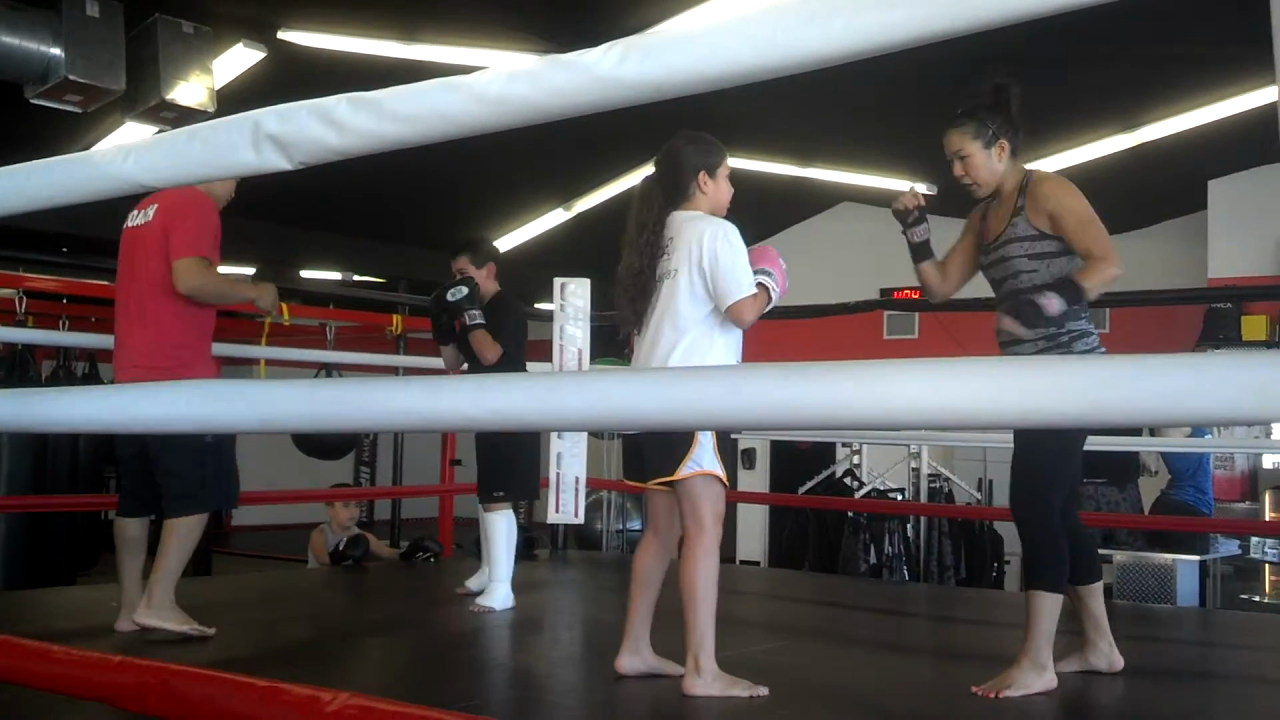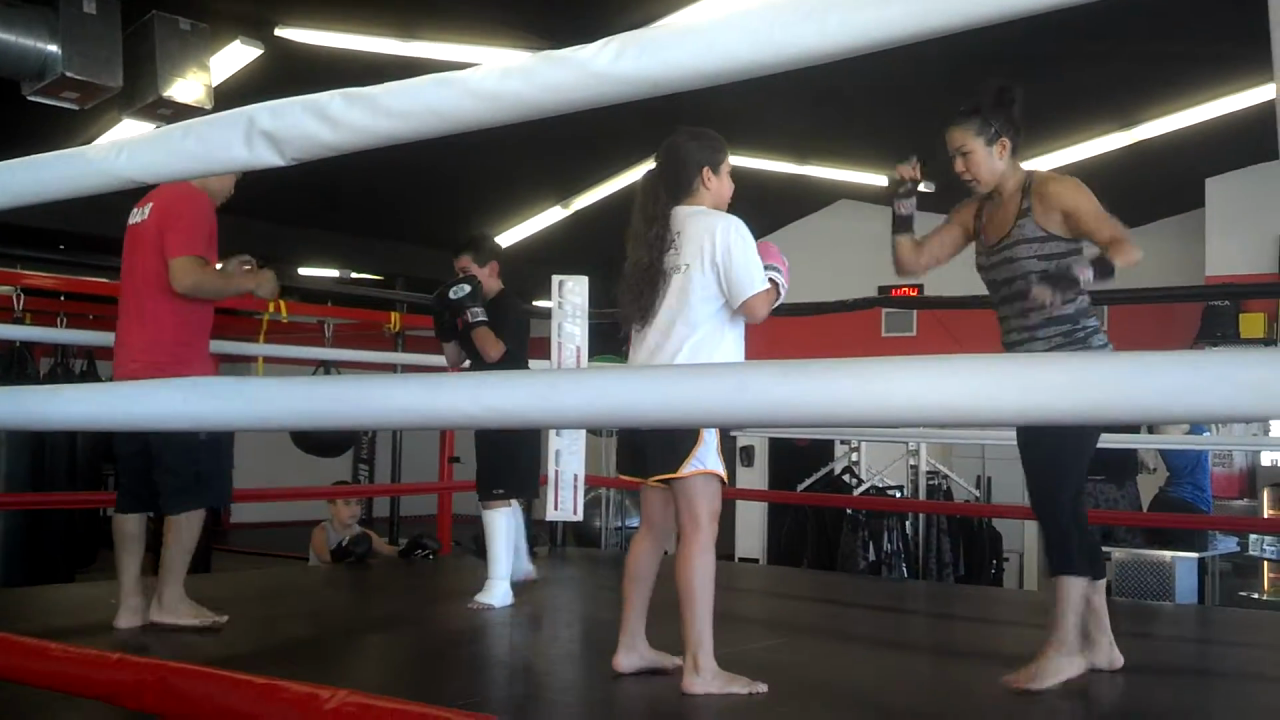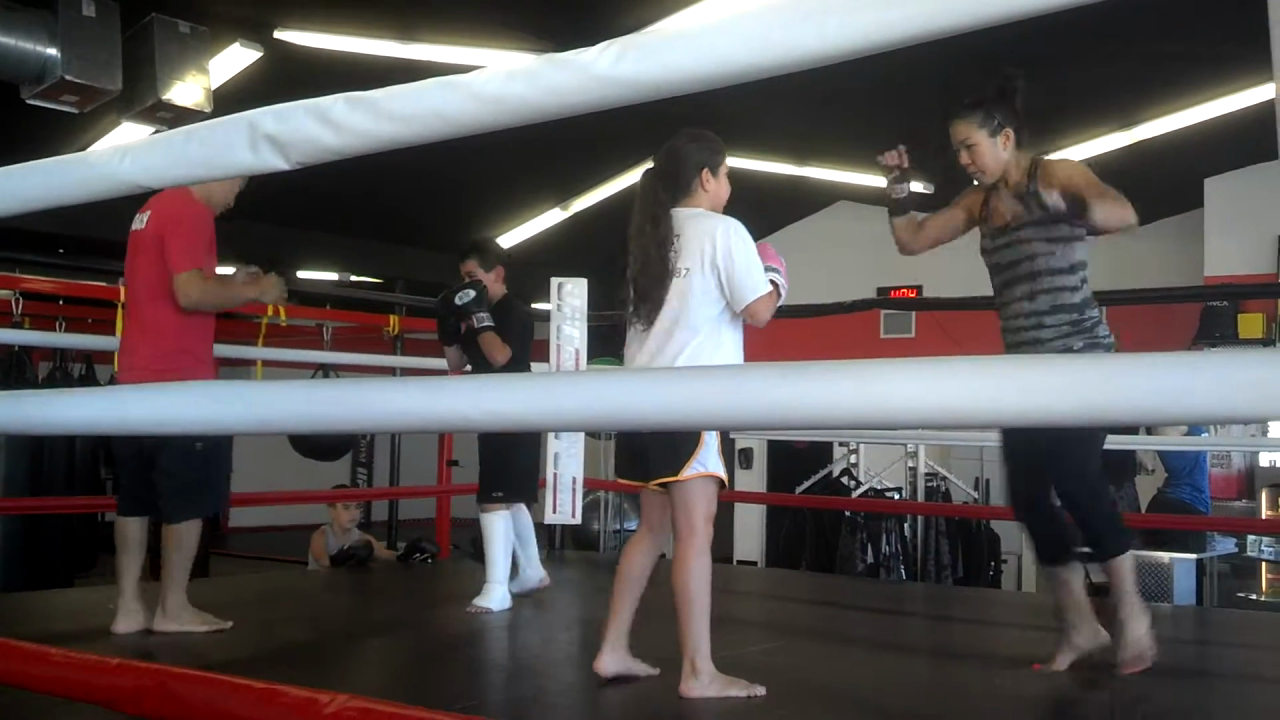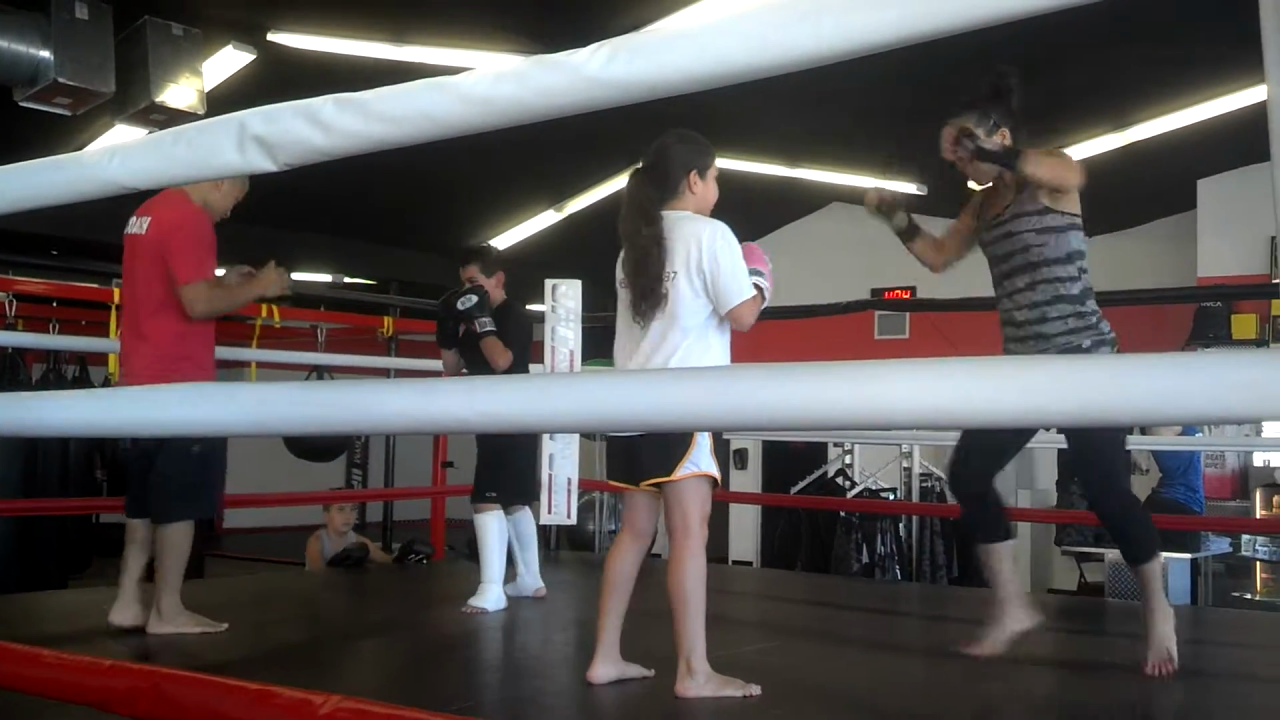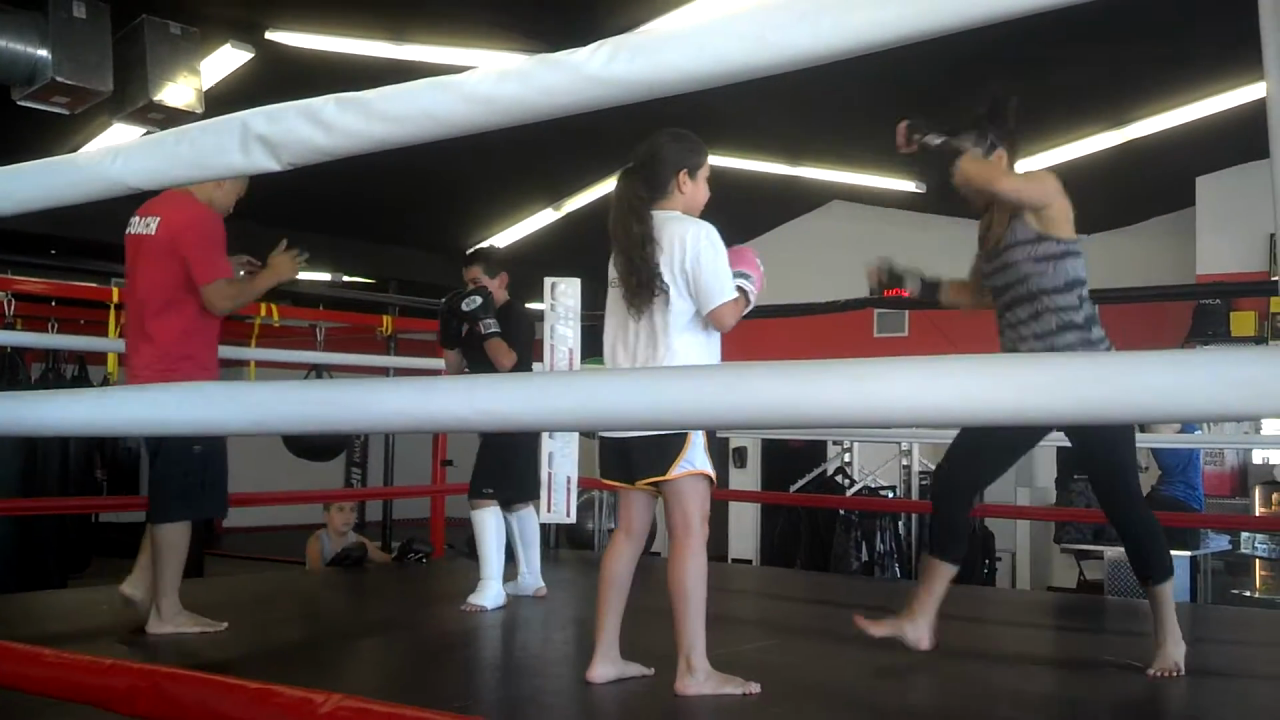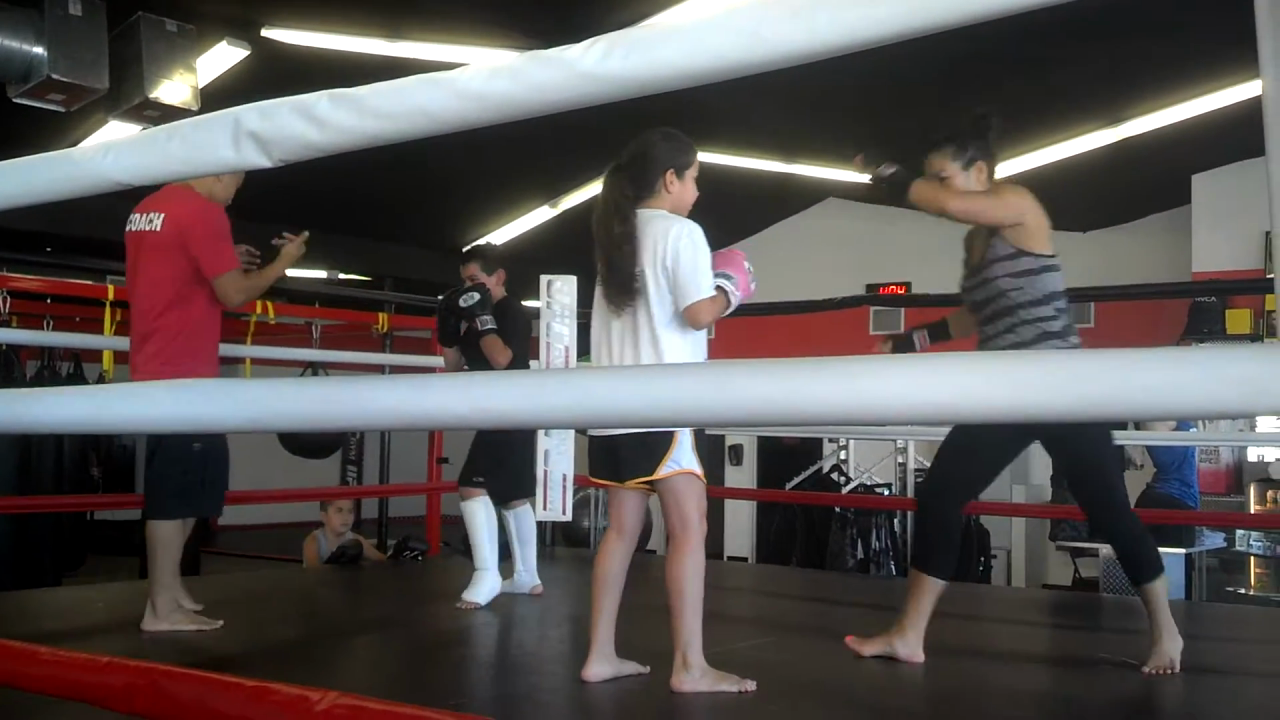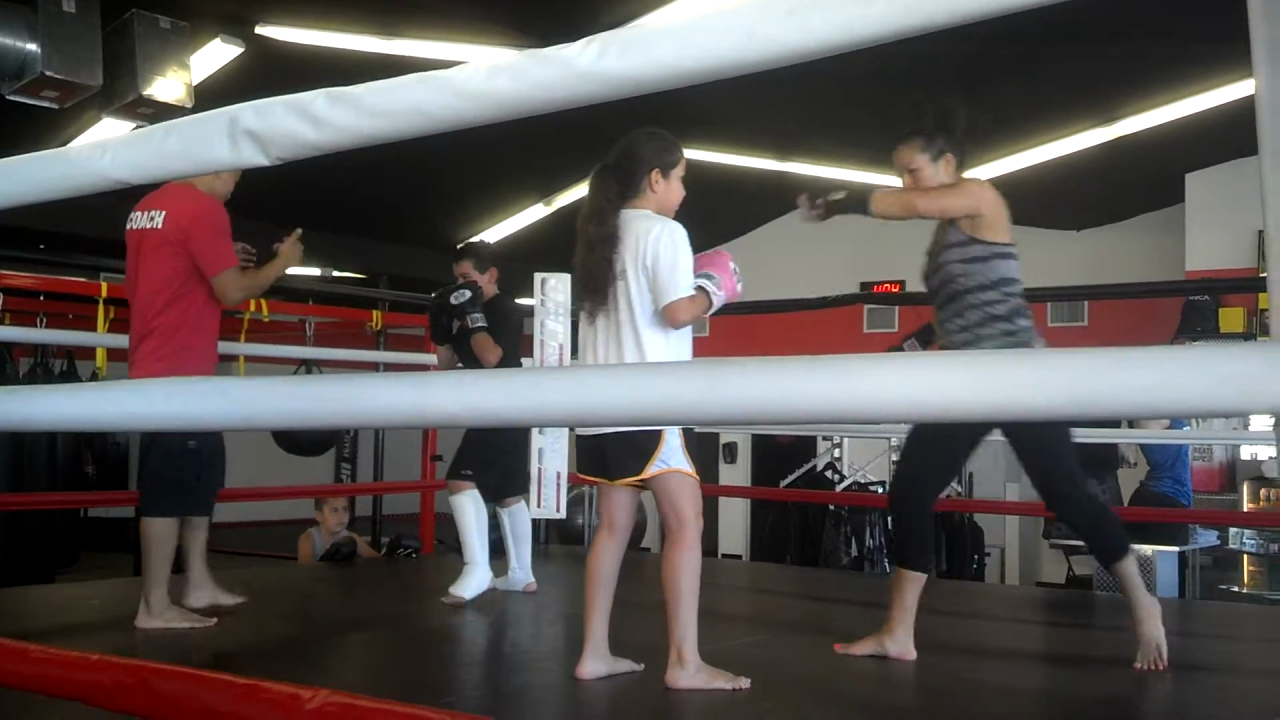
dt=0.1s
person 1, frame 1
left shoulder: (1048, 190)
right shoulder: (984, 214)
left elbow: (1107, 263)
right elbow: (937, 287)
left wrist: (1044, 304)
right wrist: (914, 228)
left hip: (1067, 370)
left knee: (1035, 505)
right knee: (1055, 509)
left ankle: (1035, 663)
right ankle: (1100, 646)
person 1, frame 2
left shoulder: (1053, 191)
right shoulder: (973, 213)
left elbow: (1128, 249)
right elbow: (908, 262)
left wrist: (1072, 278)
right wrist: (903, 200)
left hip: (1078, 366)
left knee: (1053, 498)
right knee: (1060, 503)
left ankle: (1061, 647)
right ankle: (1098, 642)
person 1, frame 3
left shoulder: (1057, 173)
right shoulder: (979, 200)
left elbow: (1123, 214)
right elbow: (910, 241)
left wrist: (1046, 200)
right wrist: (898, 184)
left hip: (1080, 356)
right hip: (1026, 363)
left knee: (1078, 483)
right knee: (1026, 491)
left ankle: (1131, 615)
right ankle: (1081, 625)
person 1, frame 4
left shoulder: (1052, 175)
right shoulder: (985, 200)
left elbow: (1070, 175)
right elbow: (939, 256)
left wrist: (984, 149)
right wrist: (897, 218)
left hip: (1082, 355)
right hip: (1025, 364)
left knee: (1103, 488)
right knee: (967, 472)
left ankle: (1159, 617)
right ankle: (1011, 606)
person 1, frame 5
left shoulder: (1042, 190)
right shoulder: (990, 222)
left elbow: (992, 181)
right elbow: (977, 295)
left wrist: (930, 141)
right wrist: (909, 282)
left knee: (1122, 504)
right knee: (950, 486)
left ankle: (1168, 632)
right ankle: (918, 620)
person 1, frame 6
left shoulder: (1020, 211)
right shoulder: (974, 240)
left elbow: (943, 201)
left wrist: (892, 176)
right wrist: (917, 339)
left knee: (1105, 510)
right knee: (938, 498)
left ankle: (1164, 630)
right ankle: (909, 635)
person 1, frame 7
left shoulder: (979, 197)
right shoulder: (943, 232)
left elbow: (899, 204)
left wrist: (835, 202)
left knee: (1064, 493)
right knee: (908, 493)
left ankle: (1143, 605)
right ankle: (897, 634)
person 2, frame 1
left shoulder: (660, 237)
right shoulder: (716, 231)
right elbow: (742, 311)
left wrist: (752, 282)
right wrist: (769, 280)
left knee: (664, 528)
right knee: (705, 527)
left ankle: (635, 648)
right ankle: (703, 669)
person 2, frame 2
left shoulder: (656, 233)
right shoulder: (723, 228)
right elbow: (755, 307)
right wrist: (777, 276)
left knee: (656, 525)
right knee: (699, 527)
left ankle: (632, 643)
right ankle: (702, 667)
person 2, frame 3
left shoulder: (654, 234)
right shoulder: (723, 230)
right elbow: (758, 311)
right wrist: (776, 277)
left knee: (653, 529)
right knee: (696, 531)
left ankle: (612, 649)
right ankle: (699, 671)
person 2, frame 4
left shoulder: (637, 240)
right shoulder: (708, 233)
right elbow: (739, 316)
right wrist: (761, 280)
left knee: (636, 530)
right knee: (690, 532)
left ankle: (606, 656)
right ankle: (693, 670)
person 2, frame 5
left shoulder: (627, 240)
right shoulder: (696, 233)
right elbow: (721, 316)
right wrist: (748, 281)
left knee: (631, 529)
right knee: (690, 530)
left ankle: (605, 656)
right ankle: (693, 668)
person 2, frame 6
left shoulder: (618, 237)
right shoulder: (680, 233)
right elbow: (696, 313)
right wrist: (731, 287)
left knee: (623, 527)
right knee: (689, 528)
left ankle: (601, 654)
right ankle: (691, 665)
person 2, frame 7
left shoulder: (603, 237)
right shoulder: (664, 232)
right elbow: (676, 313)
left wrist: (694, 286)
right wrist: (715, 286)
left knee: (614, 525)
right knee: (685, 525)
left ankle: (595, 652)
right ankle: (685, 661)
person 3, frame 1
left shoulder: (143, 210)
right shoulder: (195, 206)
right elbow: (190, 280)
left wrist: (227, 288)
right wrist: (253, 294)
left hip: (133, 375)
right hip: (179, 376)
left knee: (137, 497)
right knee: (199, 491)
left ankle: (131, 606)
right ankle: (158, 601)
person 3, frame 2
left shoulder: (152, 203)
right shoulder: (191, 203)
right elbow: (185, 279)
left wrist: (223, 275)
right wrist: (249, 283)
left hip: (134, 373)
right hip: (177, 372)
left knee: (137, 494)
right knee: (191, 490)
left ankle: (129, 602)
right ankle: (169, 598)
person 3, frame 3
left shoulder: (154, 209)
right shoulder: (191, 212)
right elbow: (190, 294)
left wrist: (231, 286)
right wrist: (256, 290)
left hip: (140, 379)
right hip: (180, 381)
left knee: (137, 498)
right knee: (189, 498)
left ankle: (128, 607)
right ankle: (173, 607)
person 3, frame 4
left shoulder: (150, 213)
right shoulder: (190, 219)
right elbow: (199, 305)
left wrist: (220, 281)
right wrist: (258, 287)
left hip: (144, 379)
right hip: (180, 381)
left knee: (152, 495)
right knee: (181, 498)
left ankle: (128, 601)
right ankle: (166, 610)
person 3, frame 5
left shoulder: (147, 213)
right shoulder: (199, 218)
right elbow: (220, 301)
left wrist: (223, 272)
right wrist: (273, 275)
left hip: (150, 377)
right hip: (182, 380)
left knee: (172, 492)
right knee: (182, 497)
left ankle: (143, 578)
right ankle: (166, 610)
person 3, frame 6
left shoulder: (145, 210)
right shoulder: (203, 213)
right elbow: (234, 294)
left wrist: (224, 263)
right wrist: (283, 261)
left hip: (154, 371)
right hip: (182, 376)
left knee: (192, 483)
right knee: (177, 492)
left ankle: (168, 585)
right ankle: (160, 609)
person 3, frame 7
left shoulder: (145, 208)
right shoulder: (203, 210)
right elbow: (233, 292)
left wrist: (221, 261)
right wrist: (282, 263)
left hip: (154, 369)
right hip: (180, 374)
left knee: (193, 479)
right knee: (171, 489)
left ankle: (198, 583)
right ankle: (155, 606)
person 4, frame 1
left shoulder: (509, 308)
right shoulder: (479, 311)
left elbow: (490, 354)
right elbow: (454, 363)
left wrist: (470, 312)
right wrist: (444, 324)
left knee: (496, 500)
right knee: (490, 498)
left ankle: (501, 588)
right ankle: (491, 571)
person 4, frame 2
left shoulder: (511, 306)
right shoulder: (481, 308)
left elbow: (493, 352)
right elbow: (455, 360)
left wrist: (472, 309)
right wrist: (445, 321)
left knee: (495, 496)
right knee: (502, 494)
left ankle: (499, 585)
right ankle: (519, 562)
person 4, frame 3
left shoulder: (515, 311)
right shoulder: (486, 312)
left elbow: (499, 357)
right elbow: (456, 364)
left wrist: (478, 314)
right wrist: (449, 326)
left knee: (494, 500)
right knee: (510, 500)
left ankle: (497, 588)
right ankle: (532, 571)
person 4, frame 4
left shoulder: (515, 316)
right shoulder: (481, 319)
left elbow: (501, 362)
right elbow: (452, 368)
left wrist: (480, 319)
right wrist: (448, 329)
left knee: (487, 501)
right knee: (513, 502)
left ankle: (492, 590)
right ankle: (530, 579)
person 4, frame 5
left shoulder: (517, 316)
right shoulder: (481, 320)
left elbow: (505, 362)
right elbow: (454, 367)
left wrist: (485, 320)
right wrist: (450, 329)
left knee: (483, 498)
right knee: (517, 501)
left ankle: (491, 586)
right ankle: (531, 579)
person 4, frame 6
left shoulder: (513, 313)
right shoulder: (482, 318)
left elbow: (501, 359)
right elbow: (453, 366)
left wrist: (482, 317)
right wrist: (448, 328)
left knee: (473, 489)
right knee: (514, 497)
left ankle: (486, 576)
right ankle: (527, 576)
person 4, frame 7
left shoulder: (505, 311)
right shoulder: (474, 315)
left elbow: (491, 357)
right elbow: (447, 364)
left wrist: (473, 314)
right wrist: (441, 326)
left knee: (461, 483)
right knee: (509, 495)
left ankle: (477, 570)
right ankle: (521, 574)
